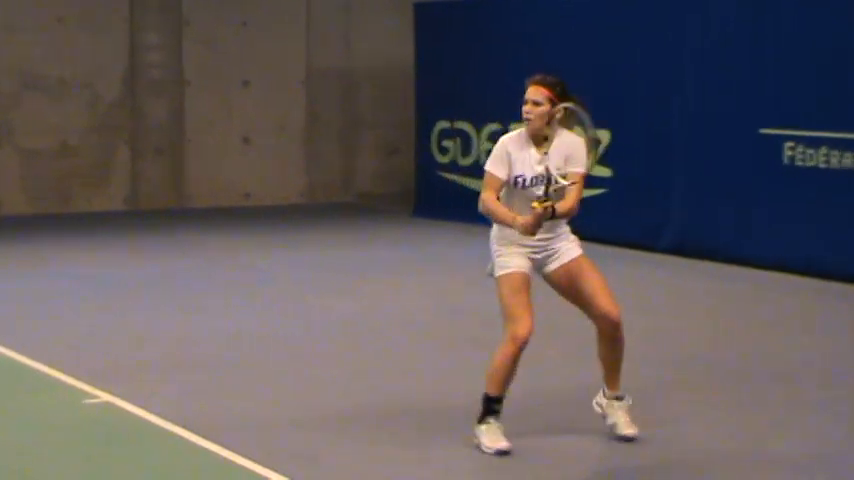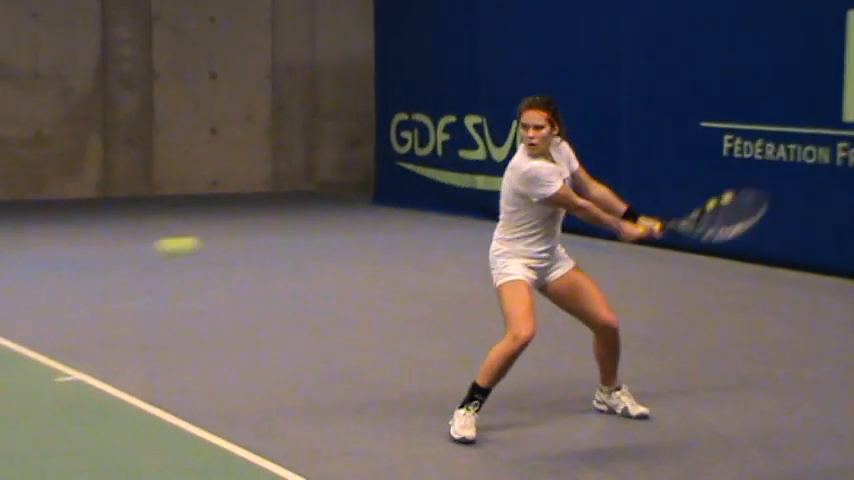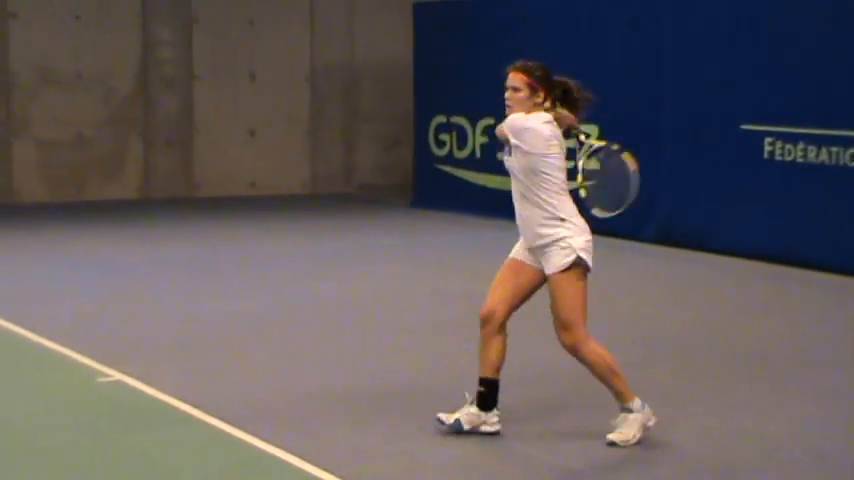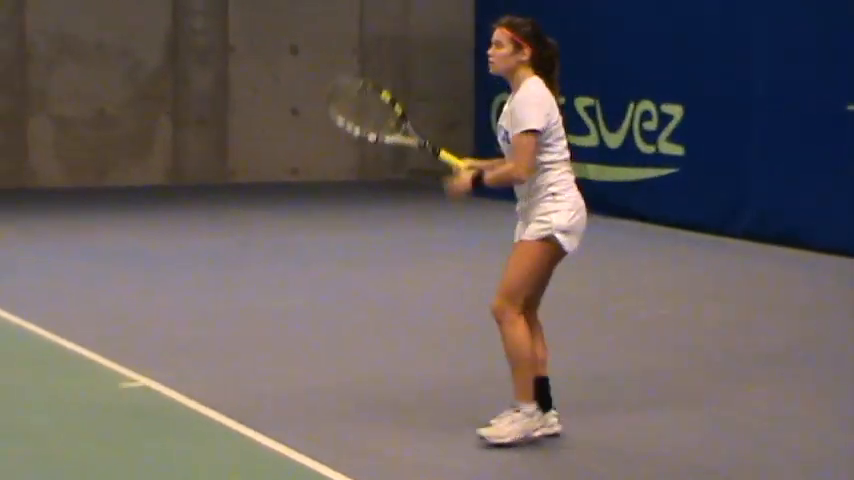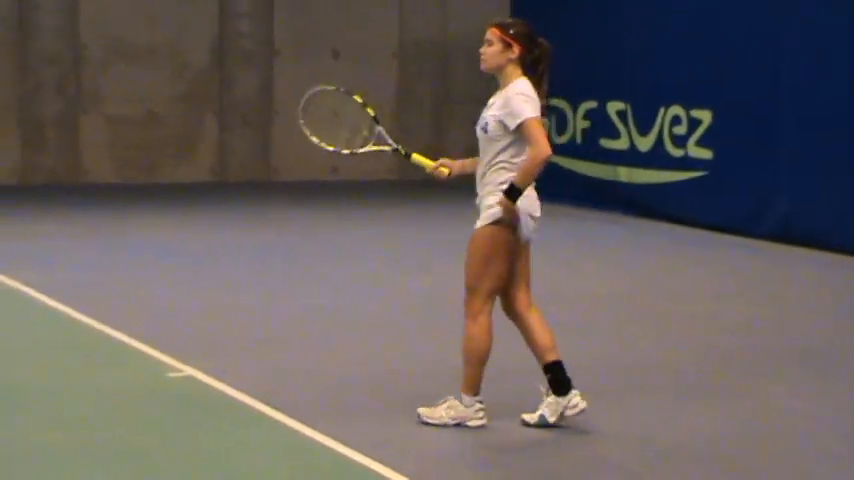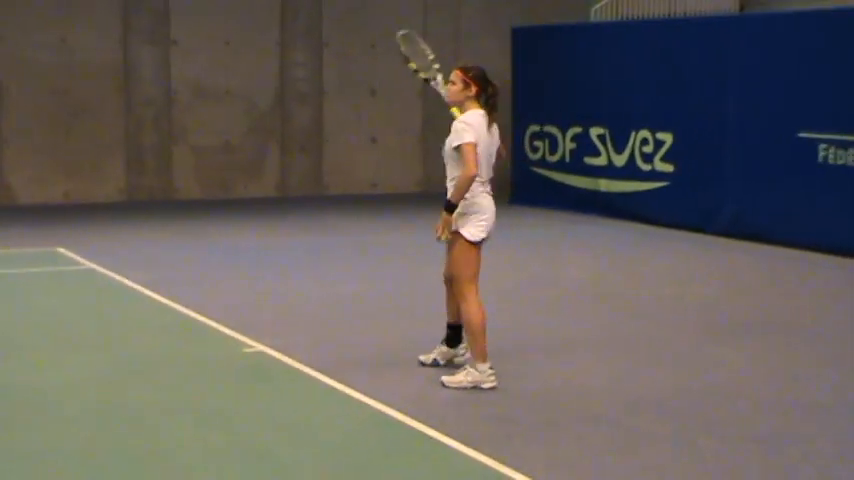
dt=0.5s
person 1, frame 1
left shoulder: (572, 143)
right shoulder: (508, 144)
left elbow: (571, 197)
right elbow: (487, 202)
left wrist: (552, 209)
right wrist: (519, 220)
left hip: (557, 244)
right hip: (512, 248)
left knee: (610, 318)
right knee: (519, 334)
left ankle: (612, 398)
right ankle: (488, 419)
person 1, frame 2
left shoulder: (560, 149)
right shoulder: (528, 168)
left elbow: (590, 187)
right elbow: (577, 205)
left wrist: (634, 215)
right wrist: (623, 229)
left hip: (551, 257)
right hip: (514, 258)
left knee: (607, 323)
right knee: (521, 334)
left ankle: (609, 393)
right ankle: (468, 408)
person 1, frame 3
left shoulder: (521, 124)
right shoulder: (546, 127)
left elbow: (504, 129)
left wrist: (539, 111)
left hip: (562, 240)
right hip: (533, 242)
left knee: (574, 338)
right knee: (492, 317)
left ankle: (634, 409)
right ankle: (483, 410)
person 1, frame 4
left shoulder: (530, 97)
right shoulder: (524, 95)
left elbow: (522, 170)
left wrist: (473, 179)
right wrist: (482, 165)
left hip: (554, 212)
right hip: (537, 214)
left knee: (507, 308)
right knee: (519, 312)
left ankle: (529, 411)
person 1, frame 5
left shoulder: (516, 94)
right shoulder: (509, 93)
left elbow: (540, 152)
left wrist: (509, 195)
right wrist: (459, 166)
left hip: (505, 209)
right hip: (508, 209)
left knee: (476, 305)
right knee: (519, 304)
left ankle: (468, 403)
right ankle: (562, 394)
person 1, frame 6
left shoulder: (465, 123)
right shoulder: (487, 121)
left elbow: (469, 172)
right elbow: (499, 153)
left wrist: (448, 210)
left hip: (469, 210)
right hip: (479, 207)
left knee: (466, 290)
right knee: (452, 280)
left ankle: (480, 369)
right ankle: (453, 346)
